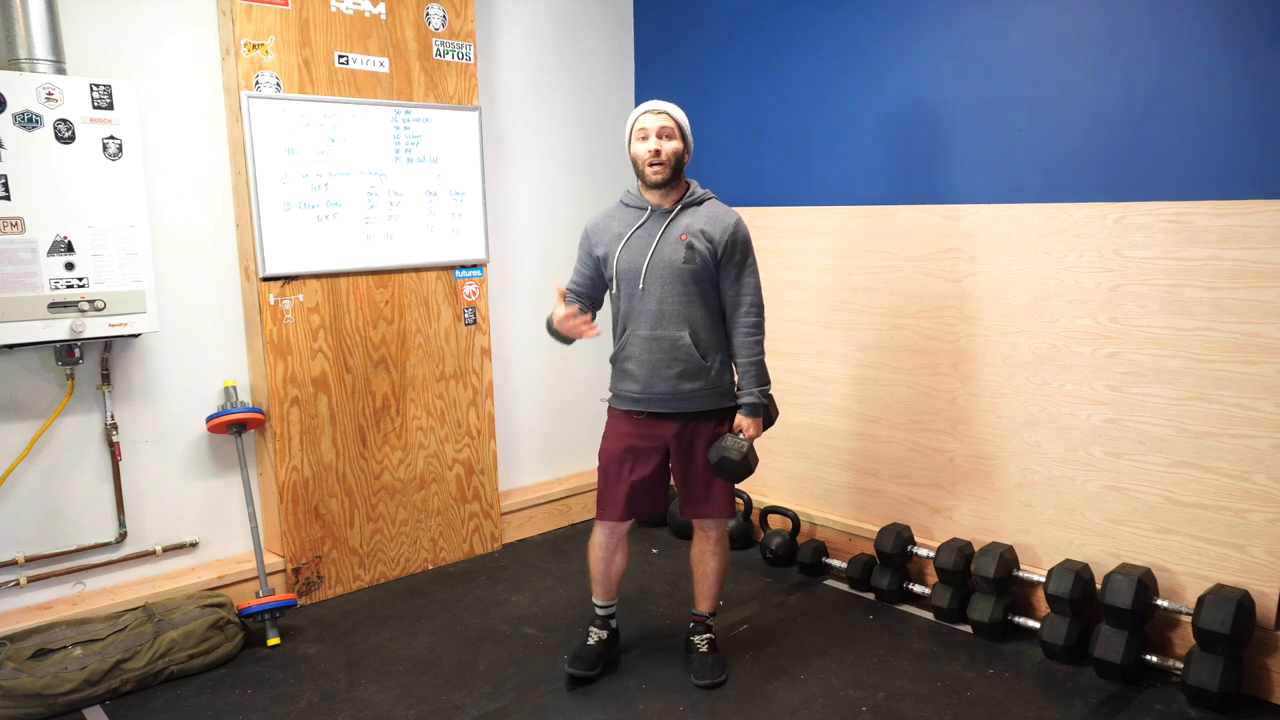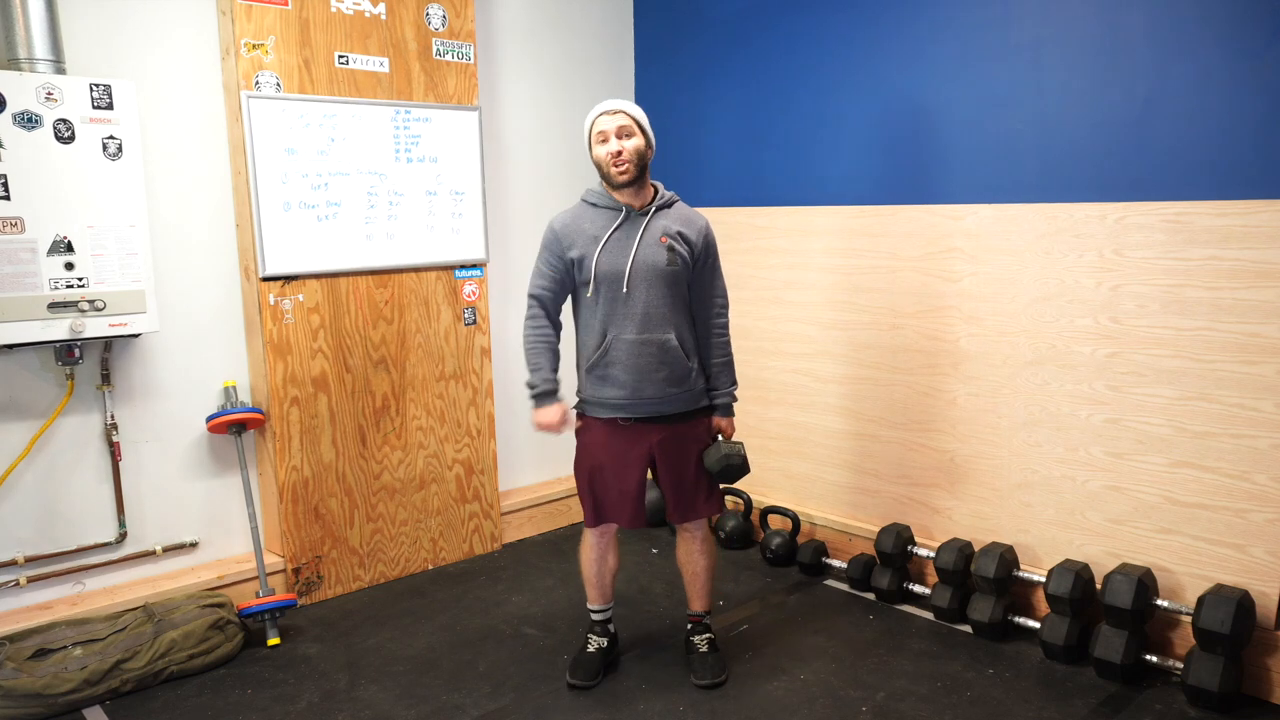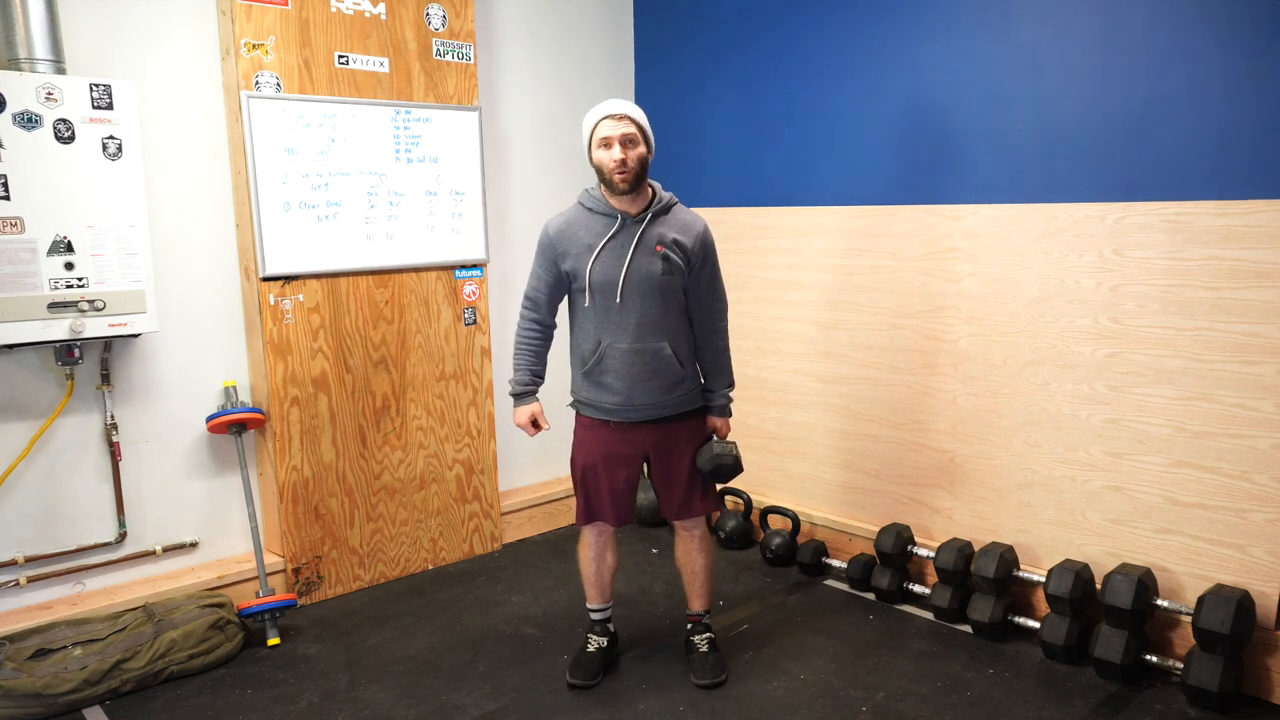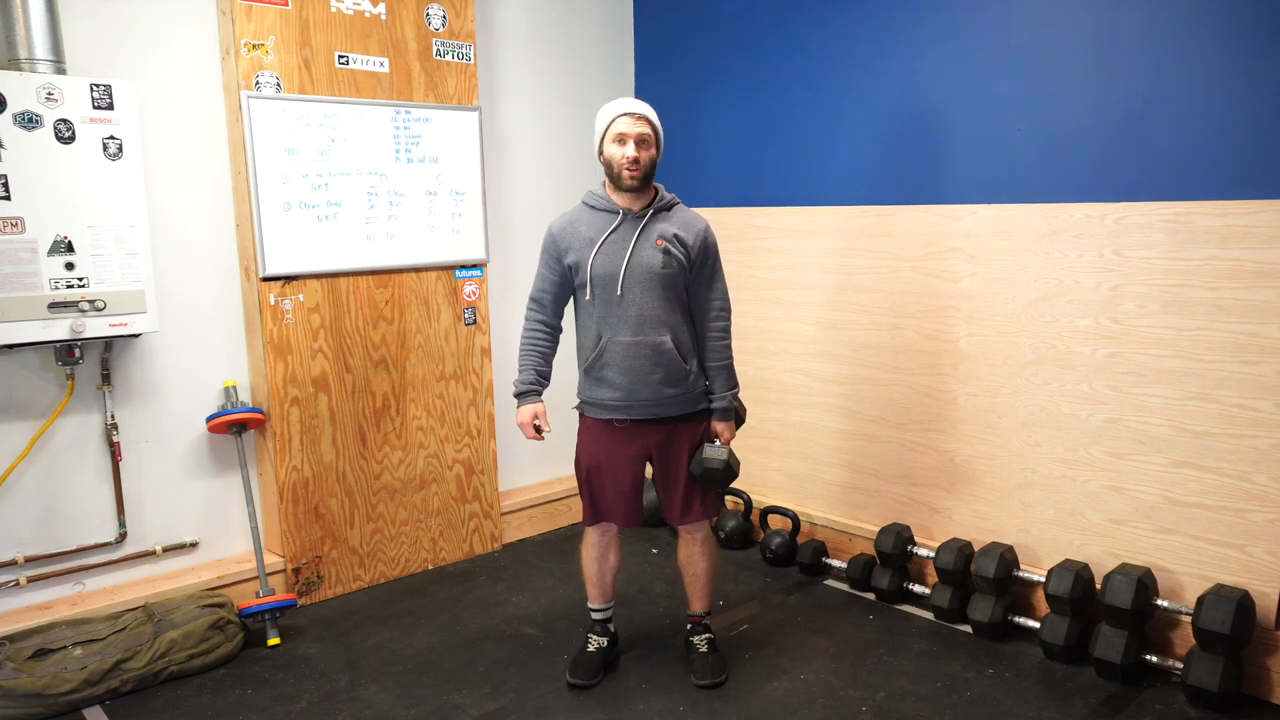
dt=0.7s
person 1, frame 1
left shoulder: (722, 224)
right shoulder: (603, 227)
left elbow: (746, 319)
right elbow: (581, 300)
left wrist: (751, 401)
right wrist: (559, 321)
left hip: (707, 408)
right hip: (631, 408)
left knee: (710, 522)
right knee: (610, 523)
left ankle: (701, 630)
right ankle: (603, 627)
person 1, frame 2
left shoulder: (690, 226)
right shoulder: (567, 228)
left elbow: (712, 321)
right elbow: (540, 312)
left wrist: (723, 401)
right wrist: (544, 392)
left hip: (684, 412)
right hip: (605, 415)
left knee: (693, 524)
right knee: (600, 526)
left ankle: (699, 632)
right ankle: (600, 633)
person 1, frame 3
left shoulder: (688, 230)
right shoulder: (563, 232)
left elbow: (711, 323)
right elbow: (536, 316)
left wrist: (720, 401)
right wrist: (524, 390)
left hip: (680, 413)
right hip: (600, 417)
left knee: (692, 522)
right knee: (597, 525)
left ankle: (699, 630)
right ankle: (600, 632)
person 1, frame 4
left shoulder: (691, 229)
right shoulder: (567, 230)
left elbow: (715, 325)
right elbow: (542, 317)
left wrist: (723, 406)
right wrist: (529, 391)
left hip: (684, 413)
right hip: (604, 415)
left knee: (695, 524)
right knee: (601, 525)
left ankle: (700, 632)
right ankle: (601, 633)
